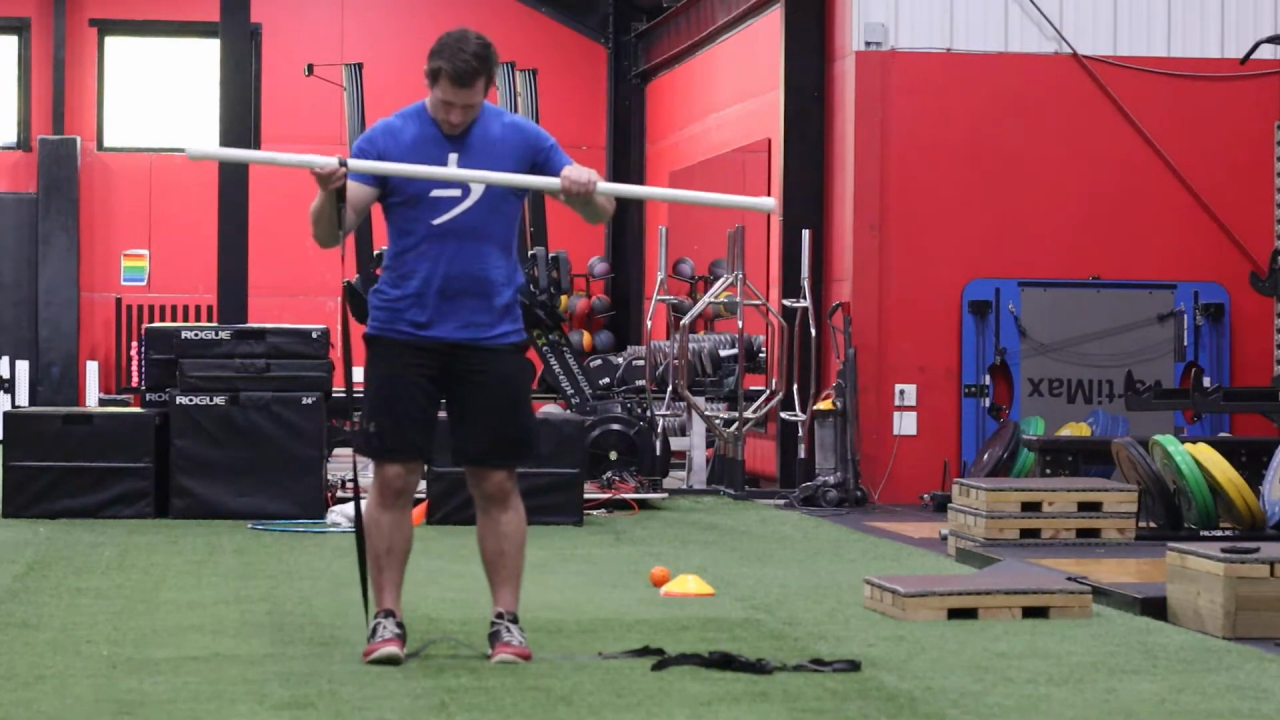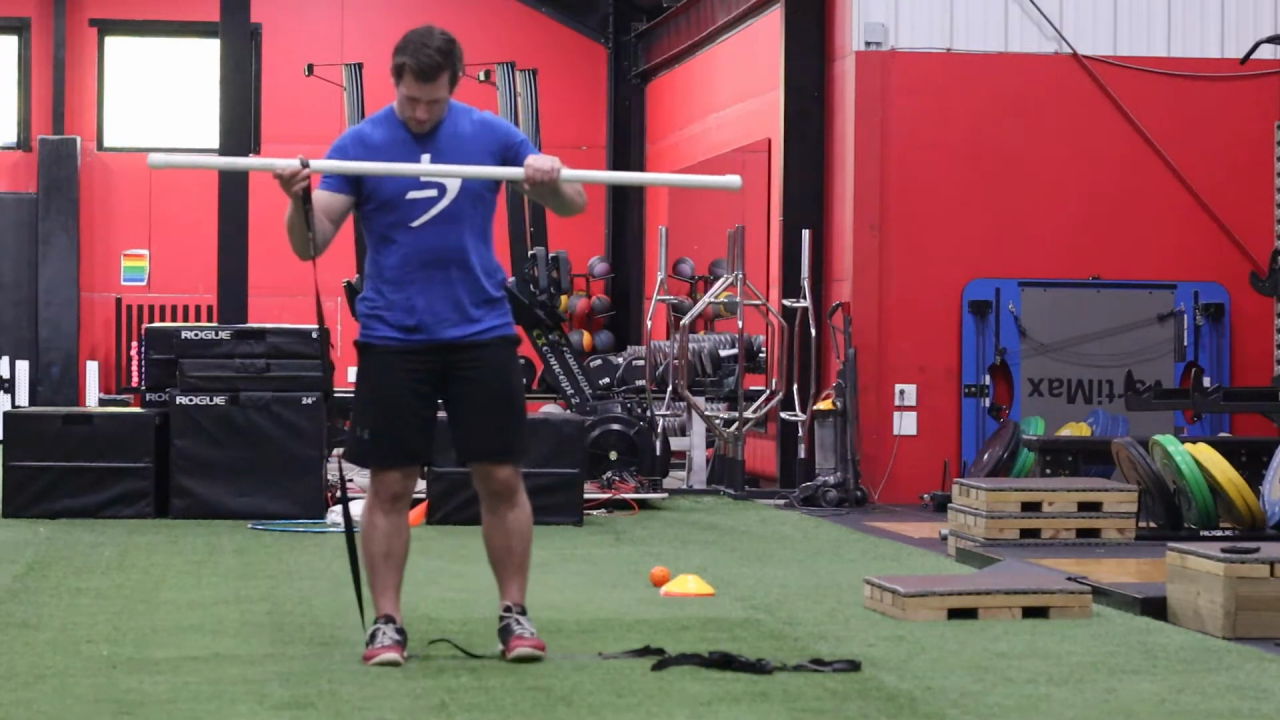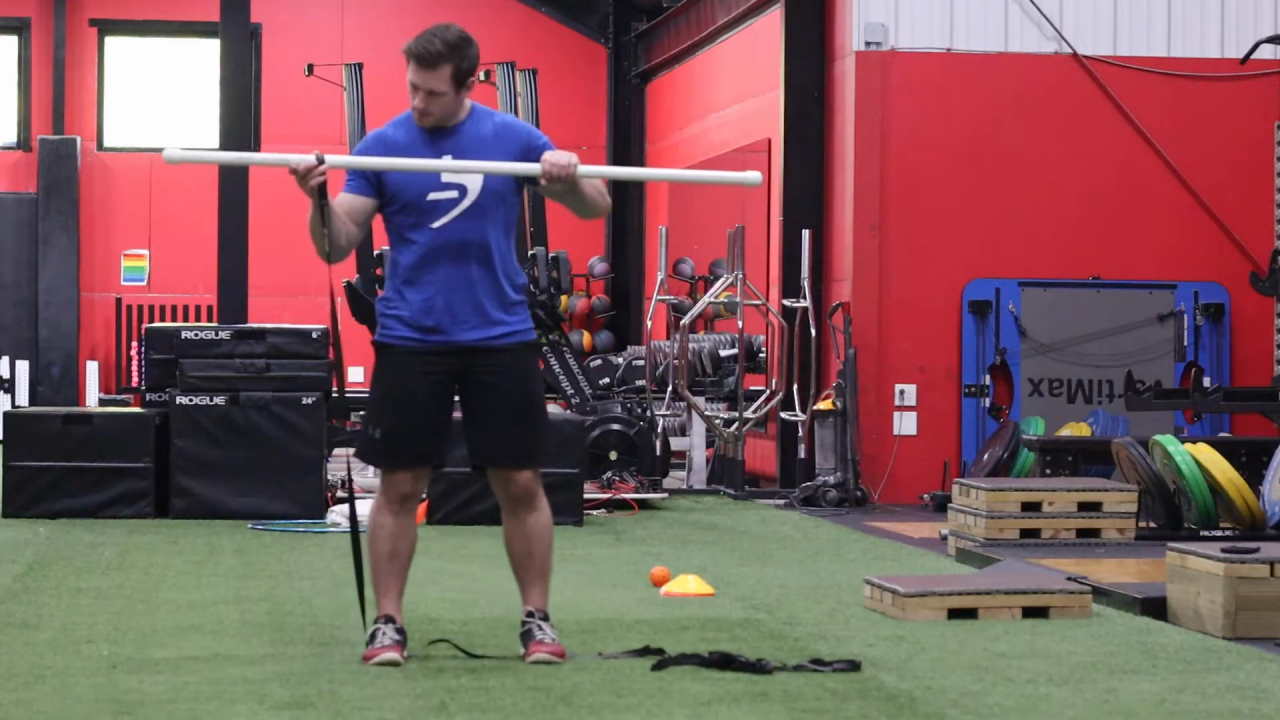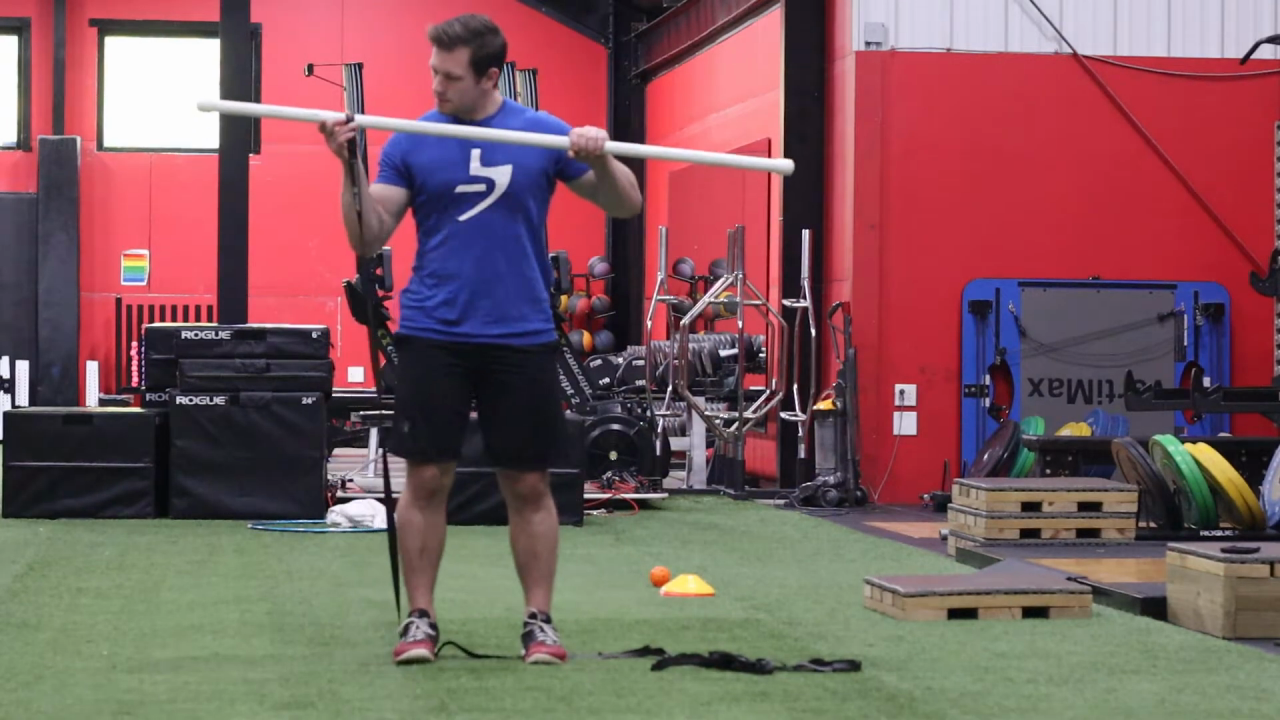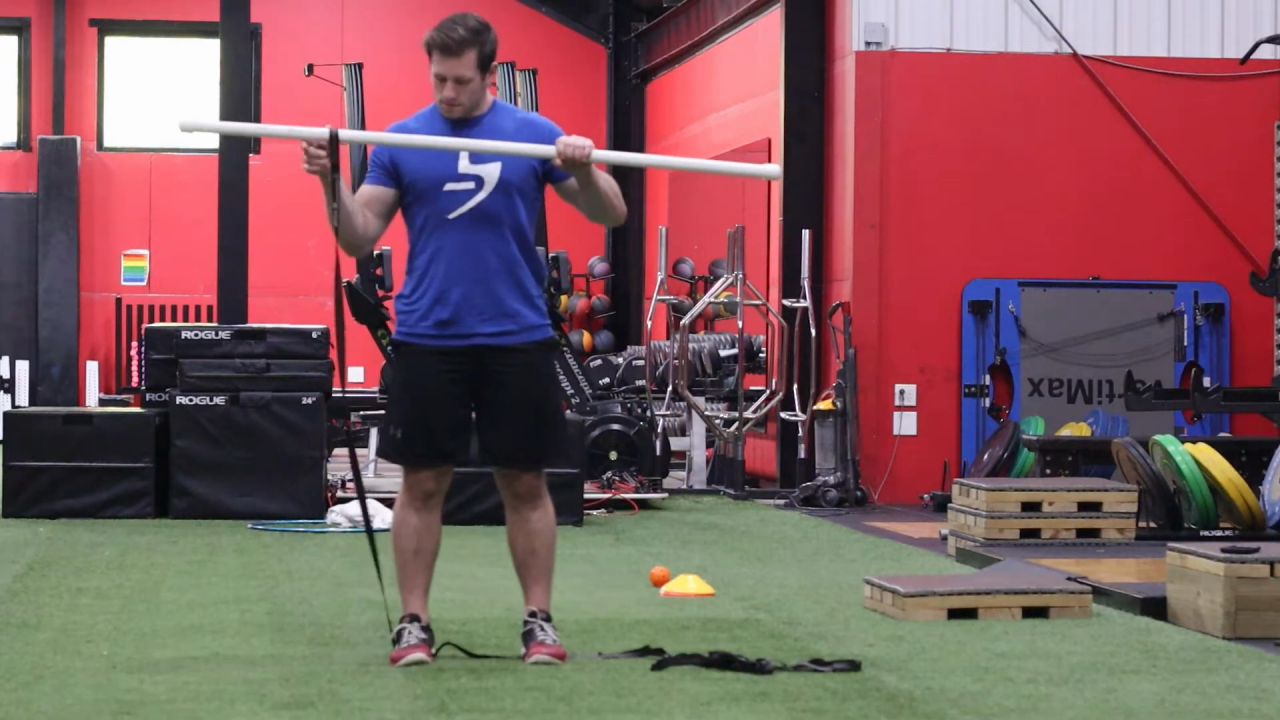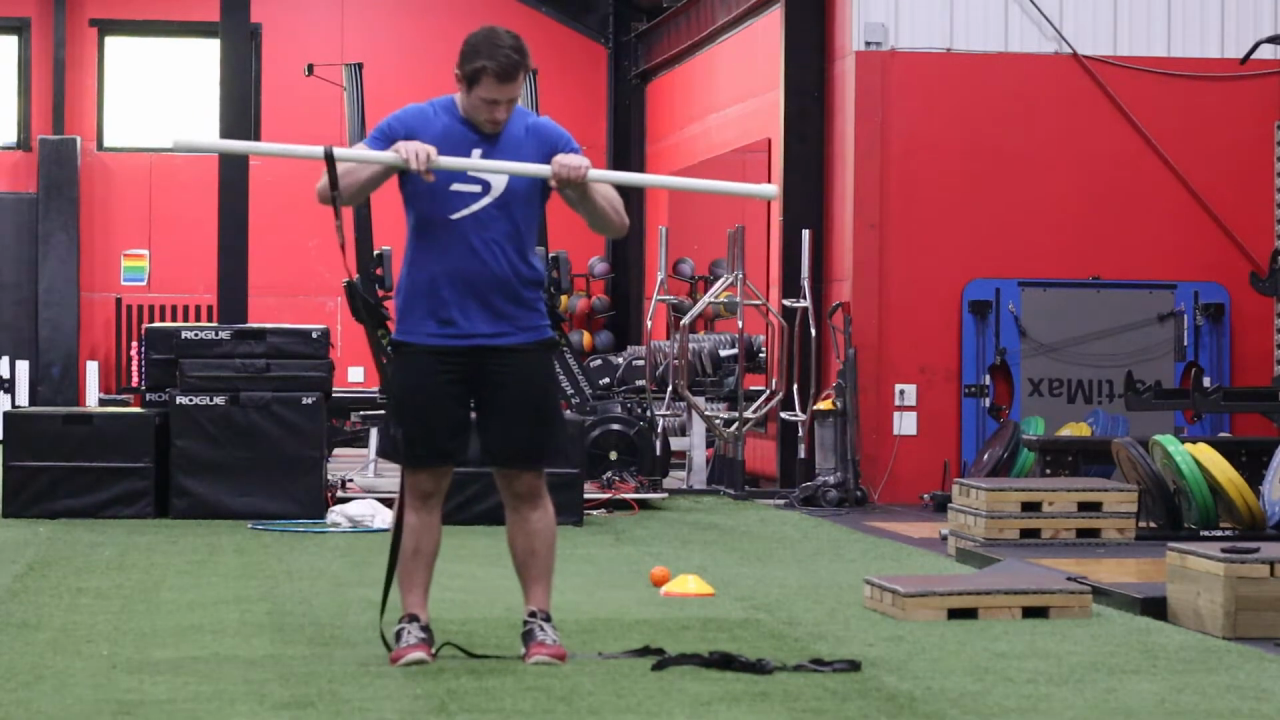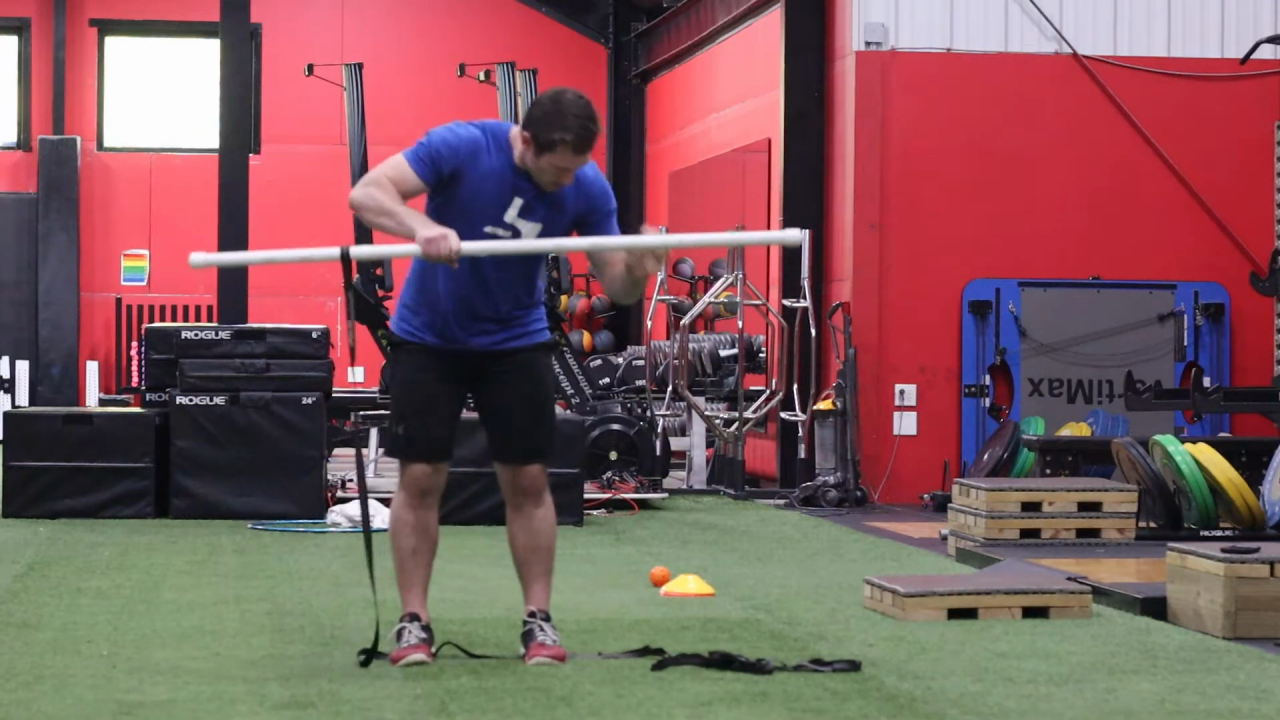
dt=0.3s
person 1, frame 1
left shoulder: (522, 137)
right shoulder: (385, 138)
left elbow: (599, 210)
right elbow: (329, 234)
left wrist: (587, 187)
right wrist: (329, 194)
left hip: (493, 336)
right hip: (403, 333)
left knee: (495, 483)
right knee: (393, 479)
left ankle: (506, 620)
right ankle: (386, 618)
person 1, frame 2
left shoulder: (493, 134)
right shoulder: (358, 145)
left elbow: (573, 204)
right elbow: (310, 244)
left wrist: (552, 180)
right wrist: (297, 198)
left hip: (482, 333)
right hip: (394, 338)
left knee: (501, 477)
right knee: (390, 484)
left ankle: (515, 614)
right ankle: (386, 622)
person 1, frame 3
left shoulder: (514, 137)
right shoulder: (381, 147)
left elbow: (596, 207)
right elbow: (336, 247)
left wrist: (570, 178)
right wrist: (318, 198)
left hip: (501, 336)
right hip: (410, 340)
left knee: (520, 483)
right knee: (400, 484)
left ankle: (537, 618)
right ankle: (387, 622)
person 1, frame 4
left shoulder: (543, 133)
right shoulder: (410, 141)
left elbow: (627, 205)
right elbow: (368, 239)
left wrist: (602, 159)
right wrist: (351, 167)
left hip: (523, 338)
right hip: (433, 336)
left knee: (528, 483)
right knee: (427, 478)
left ankle: (539, 620)
right ankle: (419, 617)
person 1, frame 5
left shoulder: (535, 133)
right shoulder: (400, 141)
left elbow: (612, 214)
right elbow: (359, 241)
left wrist: (585, 169)
right wrist: (332, 182)
left hip: (519, 339)
right hip: (428, 340)
left knee: (525, 483)
right knee: (422, 483)
left ankle: (538, 620)
right ankle: (413, 620)
person 1, frame 6
left shoulder: (544, 136)
right shoulder: (413, 122)
left elbow: (616, 224)
right elbow: (333, 187)
left wrist: (584, 181)
right wrist: (393, 156)
left hip: (519, 340)
right hip: (427, 339)
left knee: (525, 483)
right knee: (424, 485)
left ankle: (538, 620)
right ankle: (413, 621)
person 1, frame 7
left shoulder: (589, 185)
right shoulder: (461, 145)
left elbow: (619, 290)
right elbow: (365, 195)
left wrist: (636, 264)
right wrist: (422, 227)
left hip: (517, 342)
right hip: (430, 338)
left knee: (528, 480)
right knee: (420, 478)
left ankle: (538, 619)
right ankle: (412, 620)
